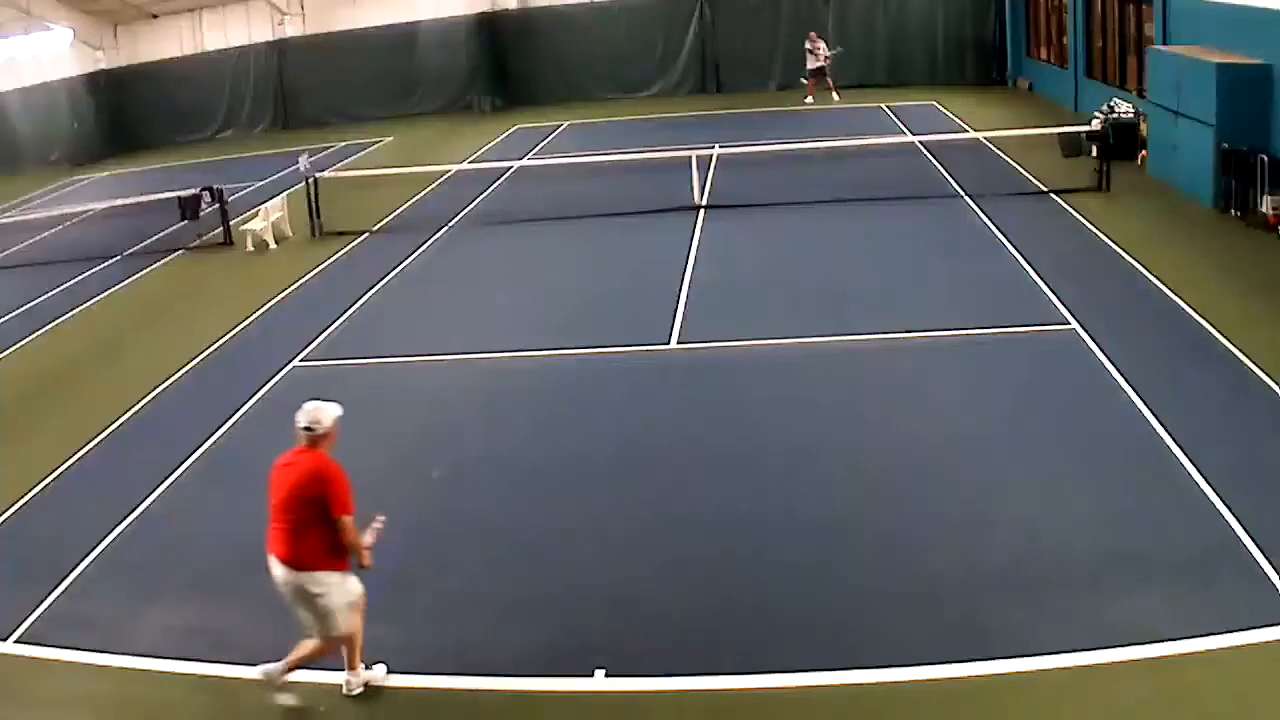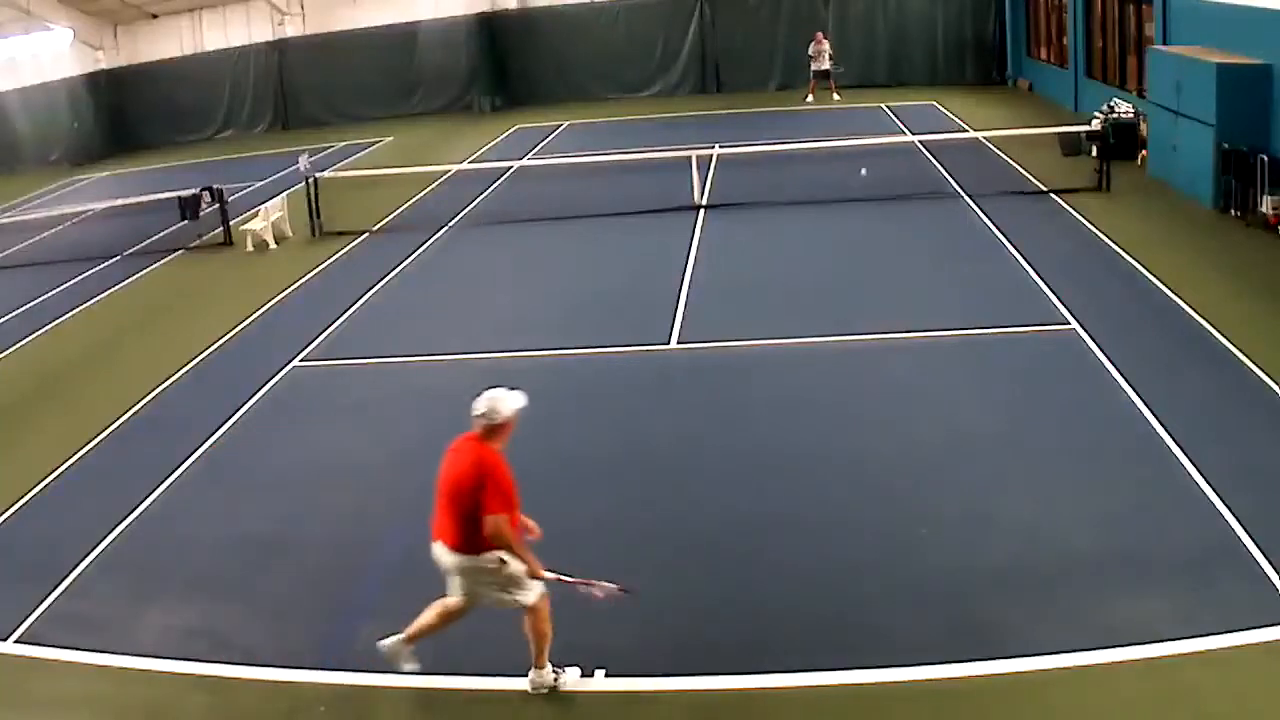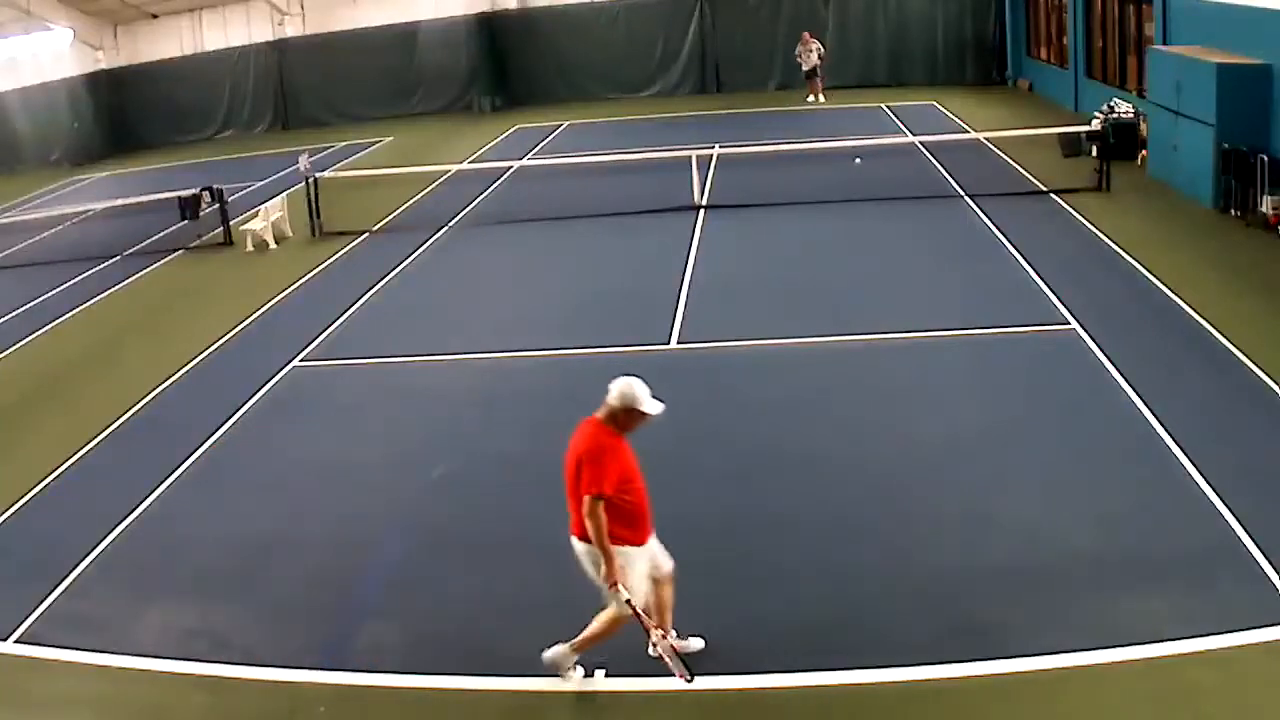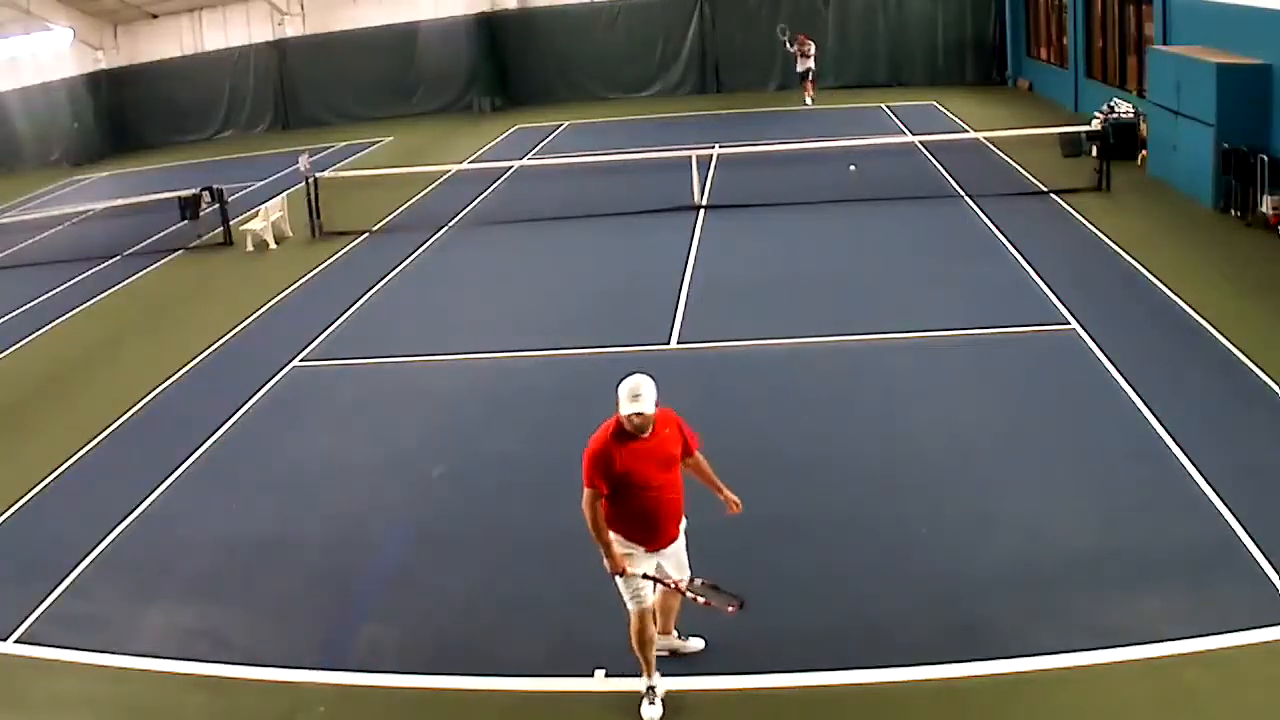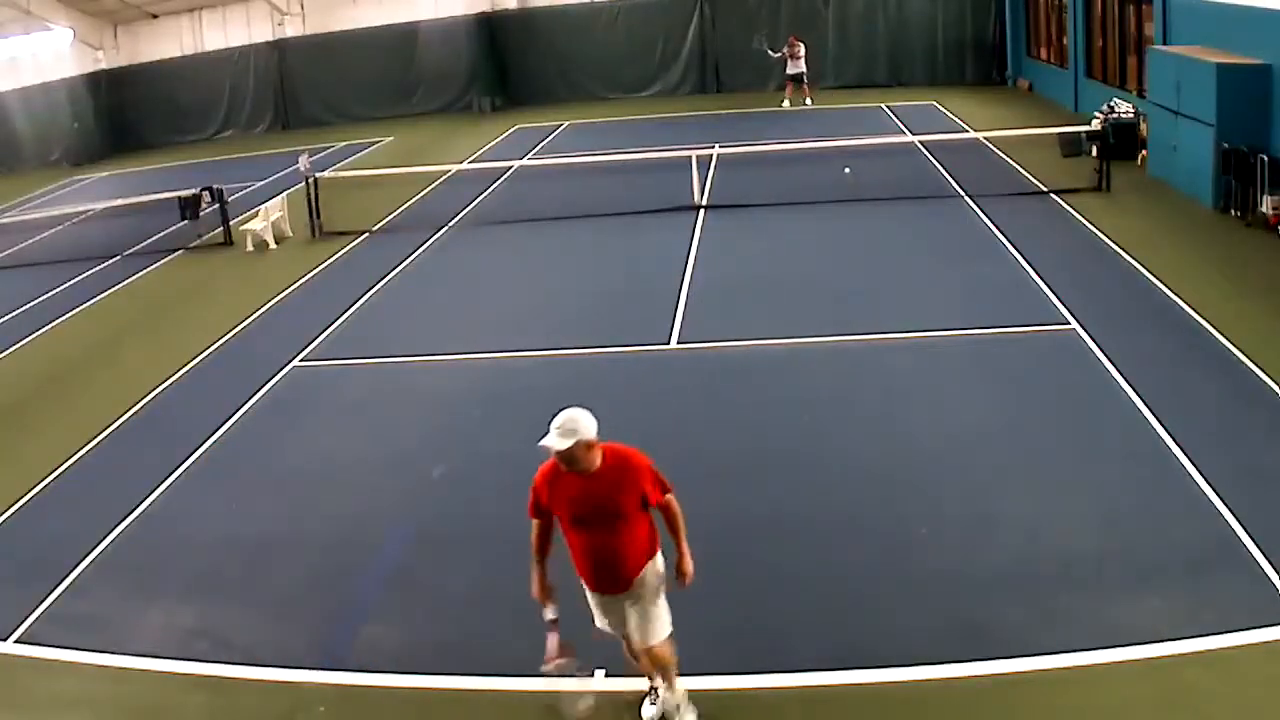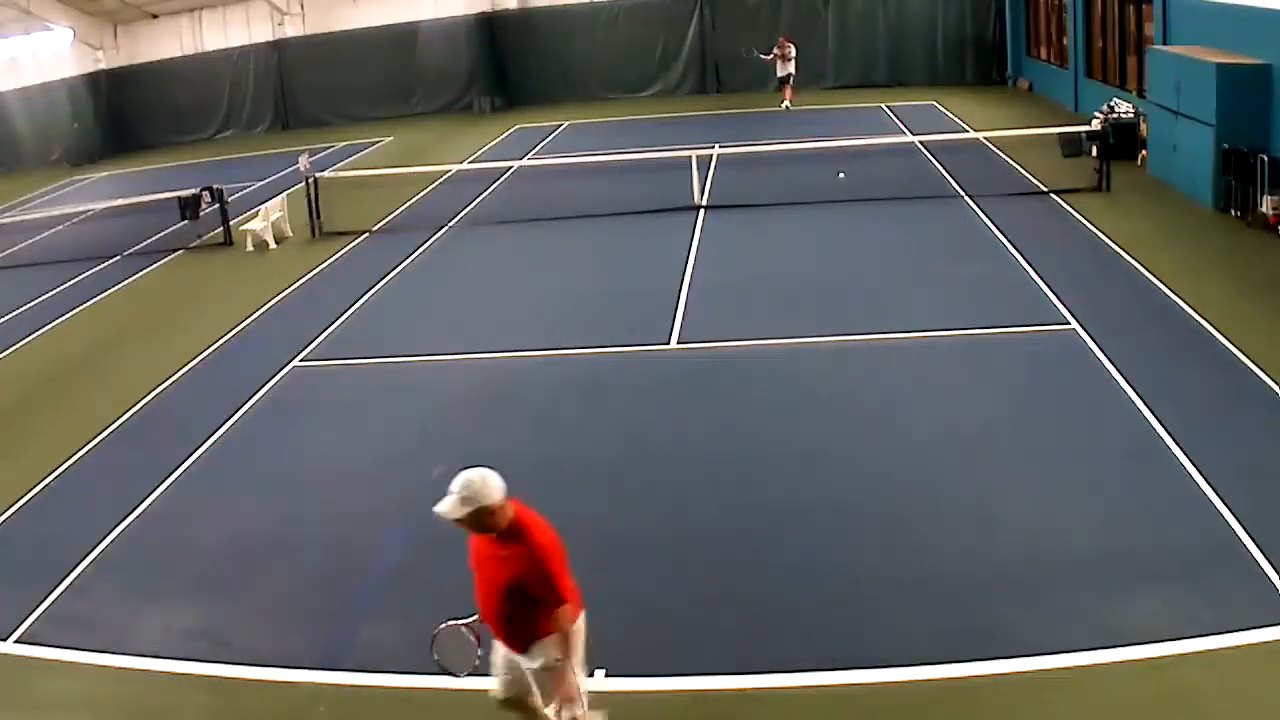
dt=0.5s
person 1, frame 1
left shoulder: (284, 463)
right shoulder: (329, 471)
right elbow: (346, 531)
right wrist: (362, 553)
left hip: (285, 560)
right hip: (310, 572)
left knee: (354, 600)
right knee: (337, 637)
left ankle: (355, 675)
right ankle: (277, 673)
person 1, frame 2
left shoulder: (462, 446)
right shoulder: (493, 466)
right elbow: (494, 529)
left wrist: (517, 518)
right wrist: (527, 561)
left hip: (446, 545)
right hip: (478, 555)
left knee: (460, 601)
right knee: (536, 600)
left ankle: (401, 642)
right ankle: (542, 674)
person 1, frame 3
left shoulder: (597, 428)
right shoulder: (600, 448)
right elbow: (592, 512)
right wrist: (609, 560)
right hip: (609, 544)
left knee: (663, 576)
right knee: (626, 608)
left ankle: (665, 639)
right ankle: (565, 654)
person 1, frame 4
left shoulder: (671, 423)
right shoulder: (602, 446)
left elbow: (692, 457)
right elbow: (591, 503)
left wrist: (721, 491)
right wrist: (608, 552)
left hip: (671, 532)
right hip: (629, 543)
left knee: (674, 586)
right knee: (643, 612)
left ankle: (667, 637)
right ankle: (651, 684)
person 1, frame 5
left shoulder: (631, 464)
right shoulder: (547, 479)
left elbow: (667, 502)
right elbow: (541, 526)
left wrist: (683, 552)
right wrist: (539, 575)
left hip: (643, 570)
right hip: (595, 579)
left knee: (652, 645)
right knee: (629, 636)
left ankle: (674, 693)
right ankle: (654, 683)
person 1, frame 6
left shoulder: (536, 547)
right shoulder: (490, 522)
left elbow: (563, 612)
left wrist: (565, 672)
left hip: (548, 638)
right knee: (512, 698)
